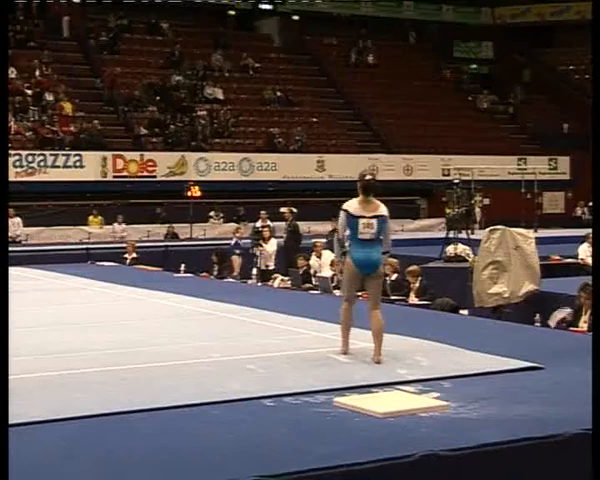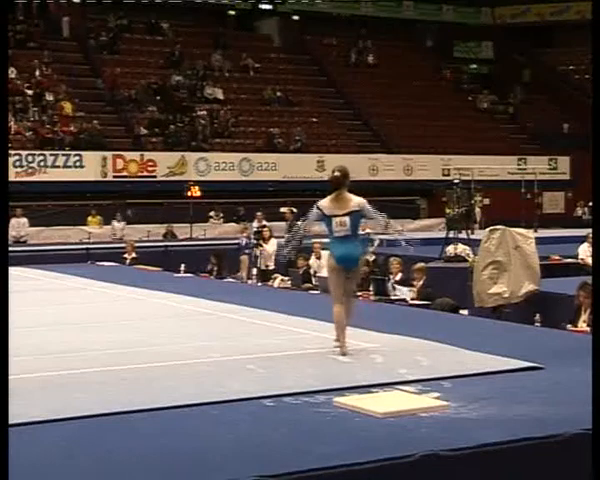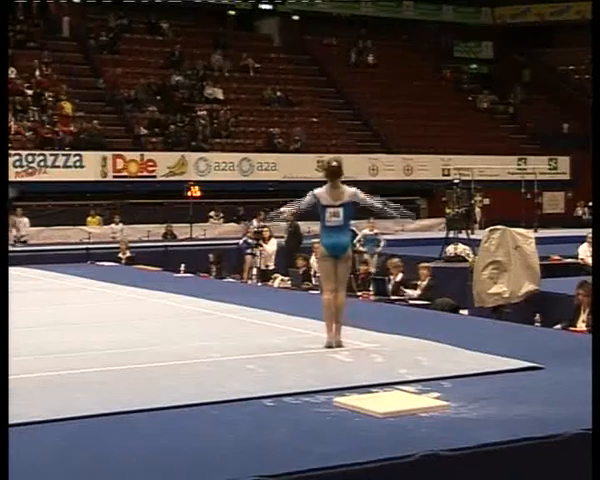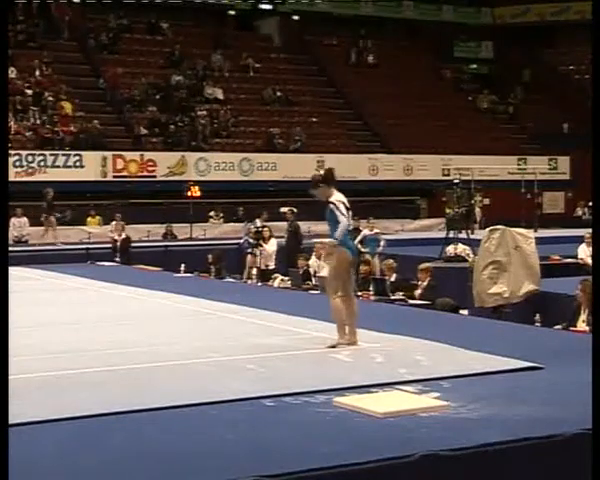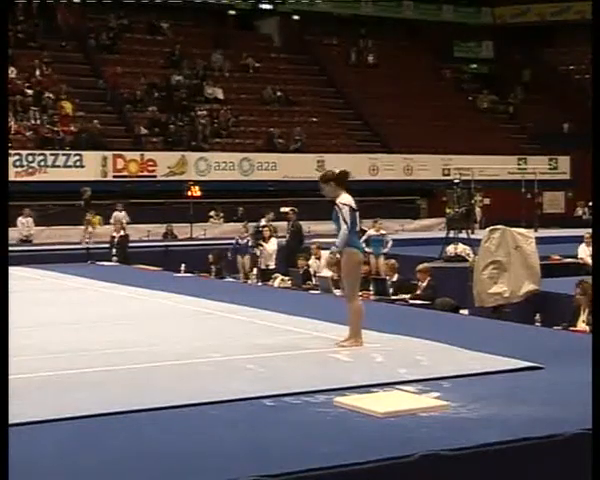
dt=0.7s
person 1, frame 1
left shoulder: (348, 206)
right shoulder: (382, 208)
left elbow: (340, 236)
right elbow: (386, 238)
left wrist: (339, 257)
right wrist: (383, 256)
left hip: (355, 259)
right hip: (374, 260)
left knee: (347, 302)
right knee: (375, 308)
left ankle: (344, 345)
right ankle: (377, 353)
person 1, frame 2
left shoulder: (323, 204)
right shoulder: (358, 202)
left elbow: (307, 221)
right elbow: (376, 216)
left wrist: (302, 230)
right wrist: (386, 223)
left hip: (336, 255)
right hip: (354, 254)
left knee: (338, 302)
right knee: (349, 298)
left ankle: (342, 342)
right ankle: (341, 337)
person 1, frame 3
left shoulder: (318, 193)
right shoulder: (351, 193)
left elbow: (299, 206)
right elbow: (372, 202)
left wrist: (284, 211)
right wrist: (390, 210)
left hip: (327, 244)
right hip: (344, 244)
left knee: (328, 290)
right knee: (341, 290)
left ankle: (330, 335)
right ankle: (338, 335)
person 1, frame 4
left shoulder: (334, 200)
right shoulder: (338, 199)
left elbow: (344, 222)
left wrist: (333, 242)
right wrist: (333, 246)
left hip: (343, 250)
right hip: (347, 249)
left knee: (332, 293)
right knee: (347, 294)
left ankle: (342, 335)
right ankle: (351, 335)
person 1, frame 5
left shoulder: (341, 202)
right shoulder: (345, 200)
left elbow: (345, 229)
left wrist: (334, 251)
right wrist: (338, 252)
left hip: (350, 250)
right hip: (352, 249)
left knee: (352, 296)
right knee: (349, 295)
left ankle: (356, 337)
right ankle: (353, 334)
